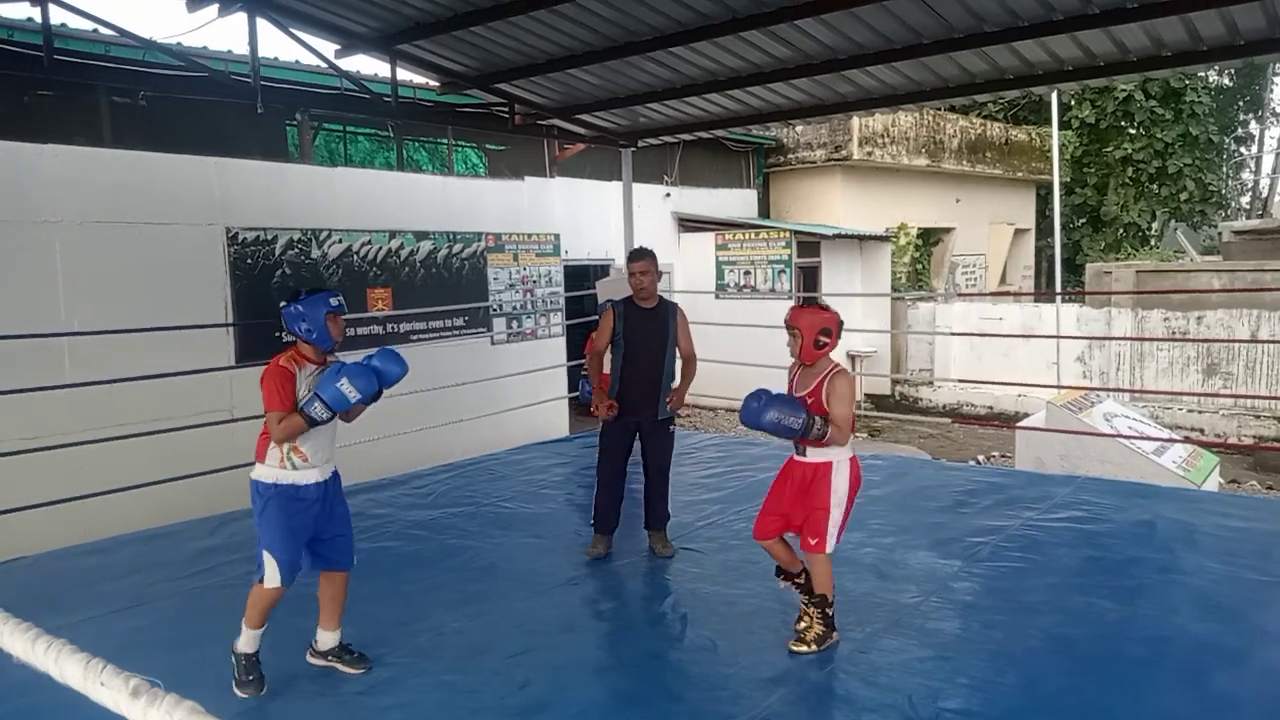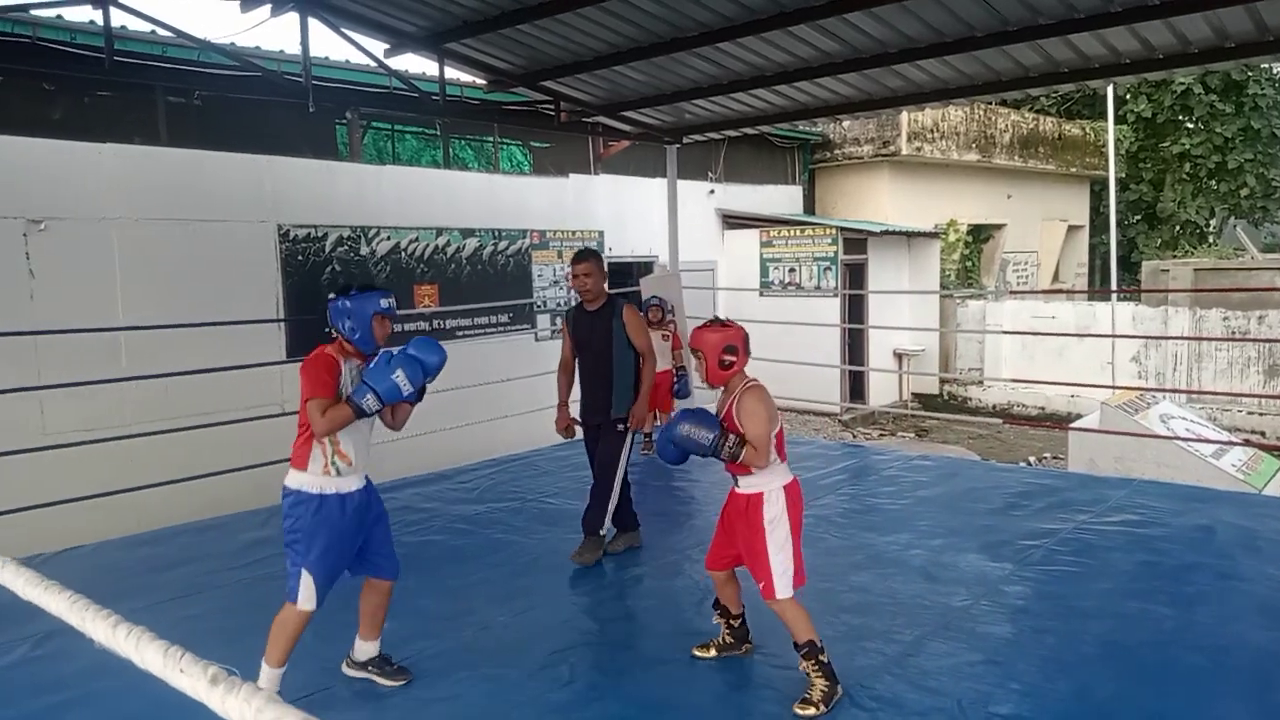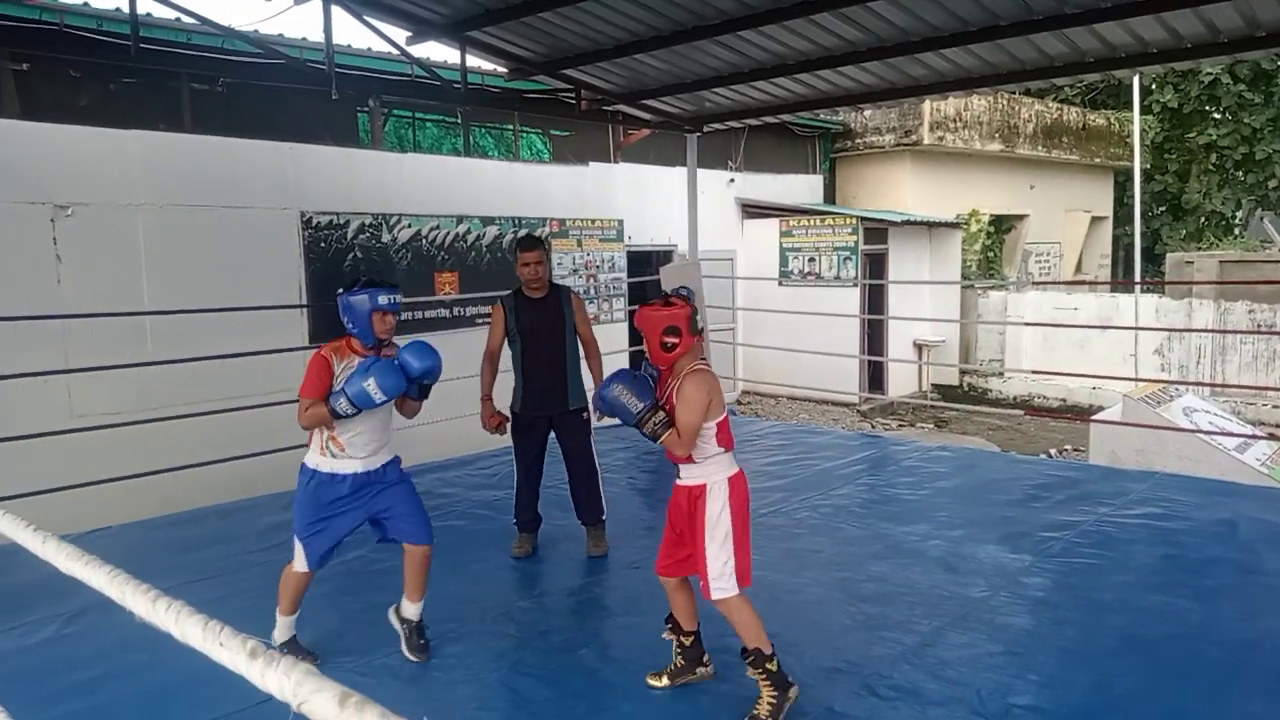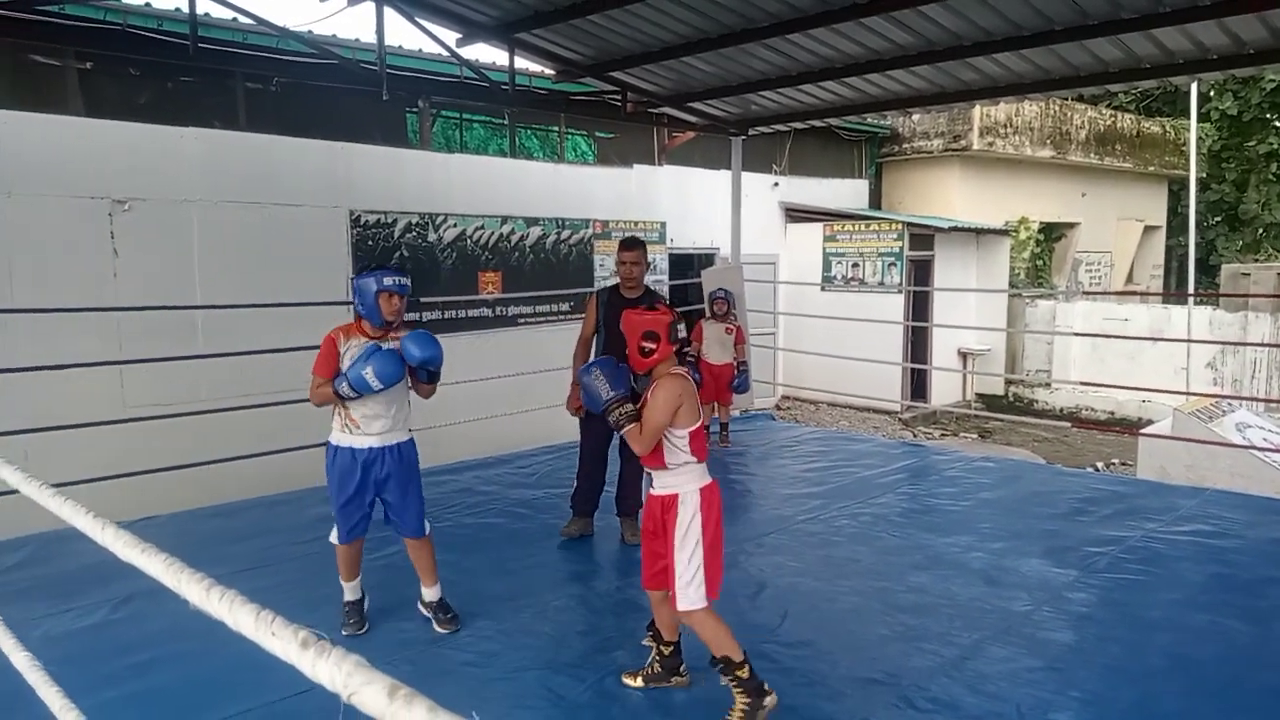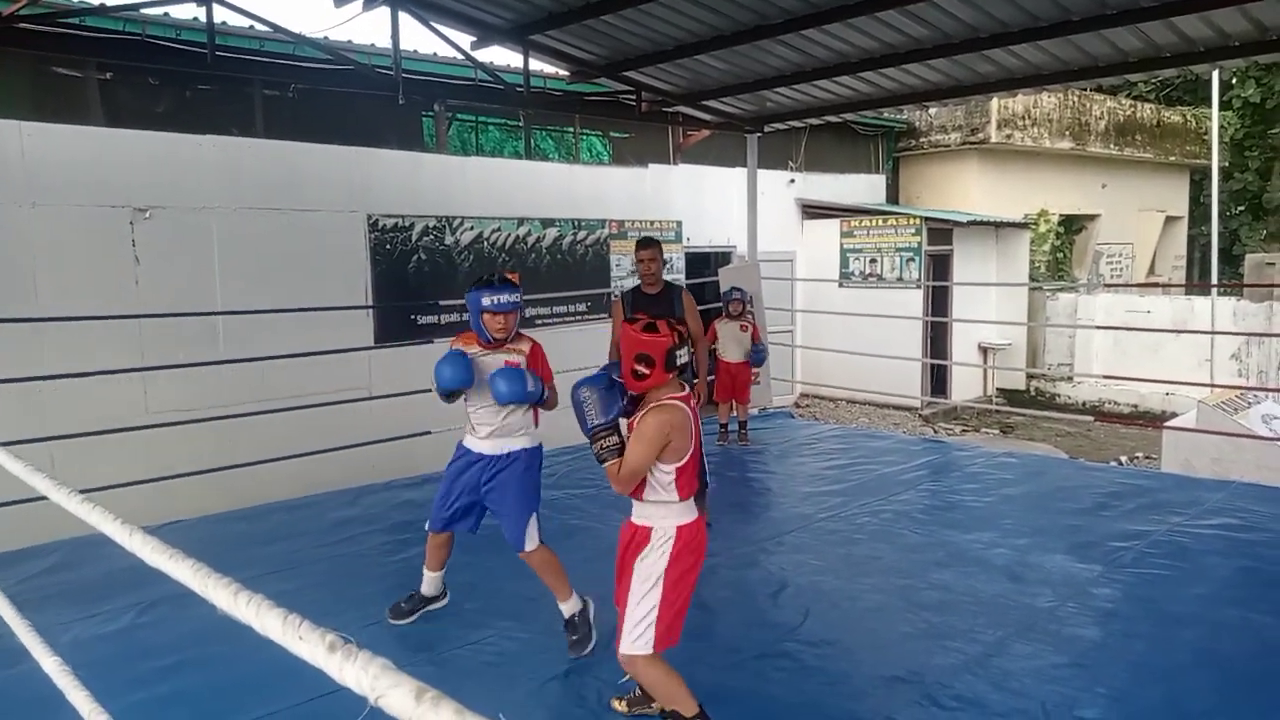
dt=1s
person 1, frame 1
left shoulder: (838, 380)
right shoulder: (796, 370)
left elbow: (841, 435)
left wrist: (805, 424)
right wrist: (769, 412)
left hip: (832, 469)
right hip: (799, 465)
left knee: (816, 548)
right knee: (765, 533)
left ankle: (824, 622)
right ankle: (813, 594)
person 1, frame 2
left shoulder: (752, 397)
right shoulder: (728, 393)
left elbow: (760, 456)
left wrist: (716, 439)
right wrist: (695, 438)
left hip: (771, 498)
right hip: (743, 495)
left knee: (777, 594)
right knee: (719, 566)
left ankle: (824, 679)
right ankle: (735, 636)
person 1, frame 3
left shoulder: (696, 382)
right shoulder: (678, 376)
left elbow: (681, 445)
right elbow: (675, 424)
left wrist: (643, 412)
right wrist: (649, 399)
left hip: (715, 491)
right hip: (690, 488)
left knee: (723, 592)
right knee: (670, 573)
left ankle: (775, 684)
right ankle: (691, 659)
person 1, frame 4
left shoulder: (671, 386)
right shoulder: (667, 381)
left elbow: (642, 444)
right elbow: (654, 430)
left wrist: (614, 402)
right wrist: (624, 401)
left hip: (688, 500)
right hip: (665, 496)
left knee: (690, 605)
right knee: (657, 587)
right ankle: (668, 665)
person 1, frame 5
left shoulder: (658, 417)
right shoulder: (681, 396)
left elbow: (622, 481)
left wrist: (602, 426)
right wrist: (625, 403)
left hip: (666, 537)
right hip: (652, 526)
left knee: (634, 654)
right knee: (630, 607)
person 2, frame 1
left shoulder: (332, 361)
right shoulder: (282, 368)
left elbow: (347, 415)
right elbow: (277, 427)
left wrist: (370, 389)
right wrist: (322, 405)
left hip: (322, 480)
right hip: (279, 485)
left knee: (336, 566)
right knee: (275, 577)
left ankle: (326, 645)
right ankle: (245, 650)
person 2, frame 2
left shoulder: (371, 364)
right shoulder: (324, 362)
left elbow: (394, 423)
right elbow: (321, 424)
left wrist: (411, 386)
right wrist: (372, 394)
left hip: (355, 491)
right hip: (313, 496)
left knee: (383, 574)
right knee: (306, 599)
left ankle: (364, 657)
right ankle: (264, 692)
person 2, frame 3
left shoulder: (393, 355)
right shoulder: (328, 358)
left elbow: (409, 411)
right elbow: (305, 417)
left wrist: (420, 384)
right wrist: (351, 398)
left hip: (380, 469)
right hip: (327, 475)
left knee: (419, 541)
right knee: (306, 561)
left ankle: (408, 615)
right ankle: (283, 637)
person 2, frame 4
left shoulder: (407, 341)
right shoulder: (339, 340)
left elbow: (424, 392)
right elbow: (317, 395)
left wrist: (429, 369)
right wrist: (355, 384)
left hip: (397, 448)
right hip: (349, 452)
left knee: (416, 531)
right knee: (348, 533)
left ankle: (431, 598)
right ankle: (353, 599)
person 2, frame 5
left shoulder: (528, 347)
right shoulder: (462, 347)
left elbow: (550, 401)
right elbow: (446, 396)
left wrist: (529, 388)
right wrist: (448, 383)
left hip: (518, 455)
right hip: (472, 452)
left knee: (527, 543)
right knee: (440, 525)
left ankle: (575, 609)
right ankle: (430, 591)
person 3, frame 1
left shoulder: (673, 314)
right shoulder: (614, 312)
left elbow: (688, 358)
right elbow: (596, 354)
left wrist: (681, 389)
right wrist: (598, 392)
left hip: (659, 411)
right hip: (620, 408)
left knee: (658, 472)
right knee: (609, 470)
left ankle: (656, 531)
right ankle: (603, 533)
person 3, frame 2
left shoulder: (624, 312)
right shoulder: (571, 317)
left elbow: (648, 357)
right elbow: (567, 364)
left wrist: (642, 403)
right wrist: (563, 407)
left hip: (620, 411)
right hip: (589, 411)
left knee: (606, 473)
right knee: (609, 474)
left ankle: (593, 537)
right ankle: (628, 530)
person 3, frame 3
left shoulder: (569, 299)
right shoulder: (505, 307)
left elbow: (588, 342)
right elbow: (492, 354)
left wrist: (600, 386)
right wrist: (486, 400)
left hip: (571, 401)
right hip: (526, 405)
left knee: (582, 464)
right knee: (527, 468)
left ankle: (595, 527)
right ankle: (527, 530)
person 3, frame 4
left shoulder: (658, 305)
right shoulder: (599, 300)
right elbow: (585, 342)
right wrist: (576, 385)
left knee: (634, 458)
right knee: (591, 457)
left ankle: (629, 518)
right ankle: (583, 517)
person 3, frame 5
left shoulder: (681, 296)
right shoulder: (624, 301)
left elbow: (699, 340)
right elbow: (616, 347)
left wrist: (702, 379)
left ankle: (699, 498)
